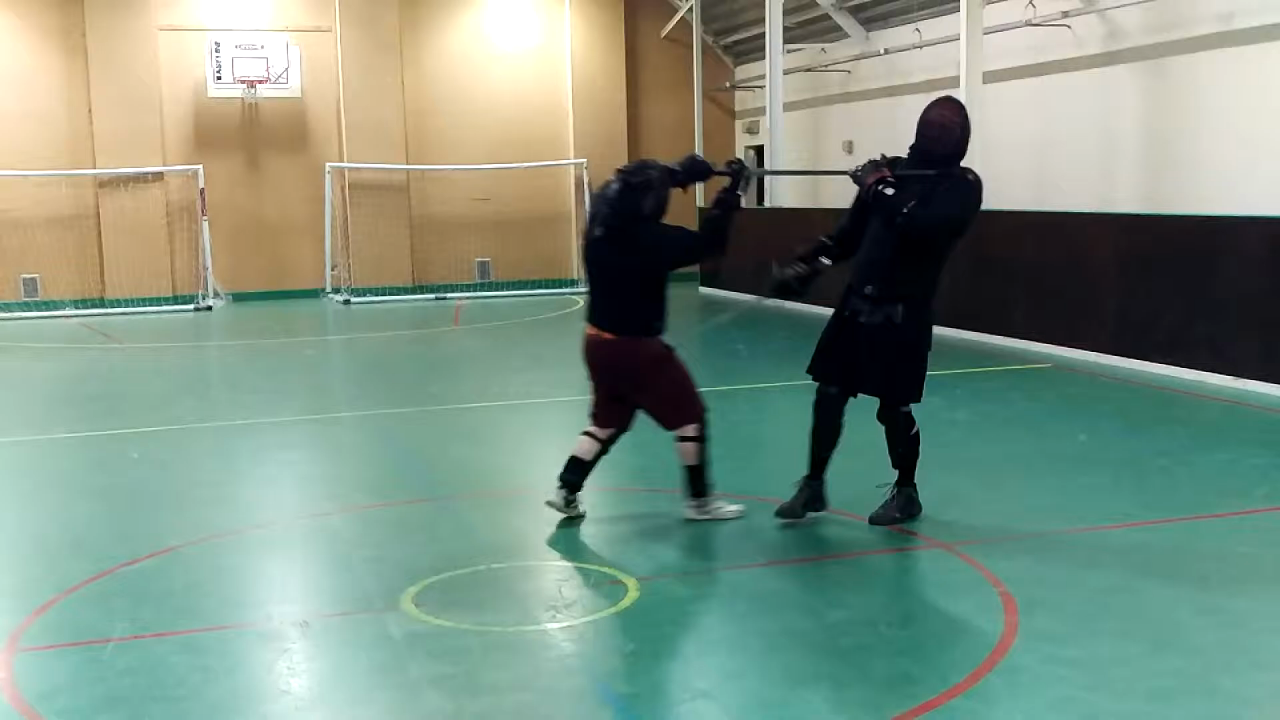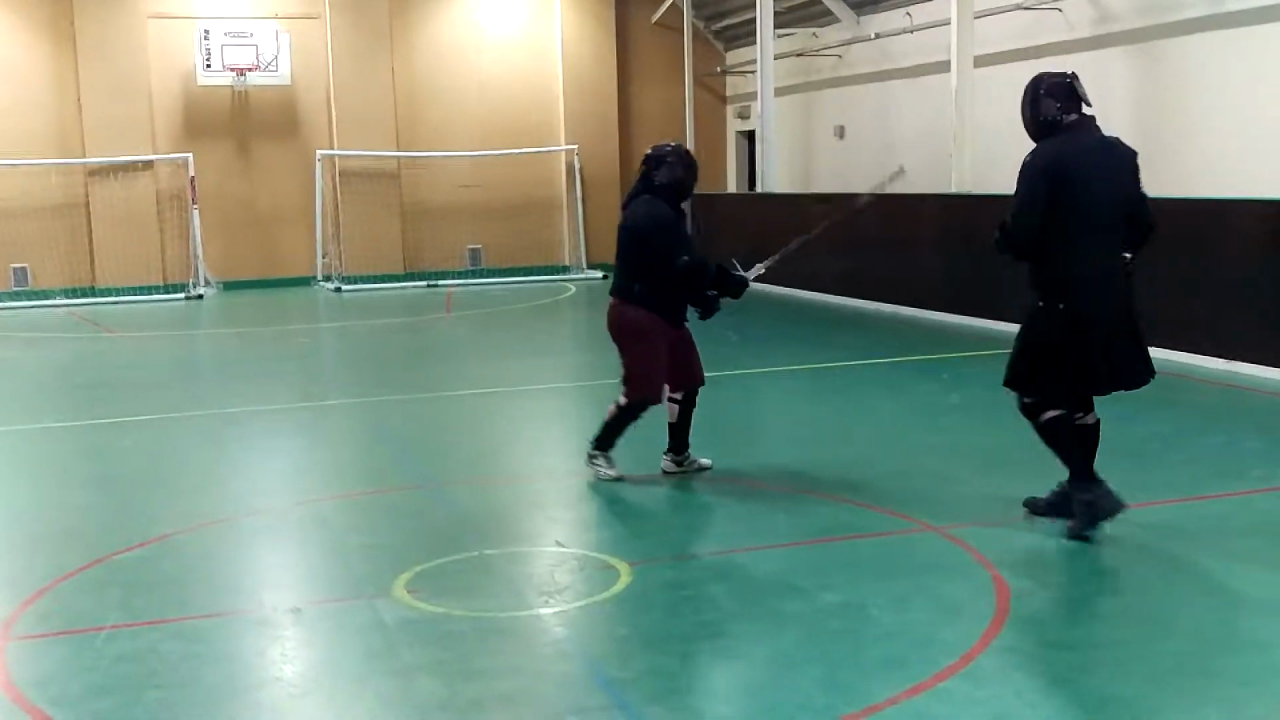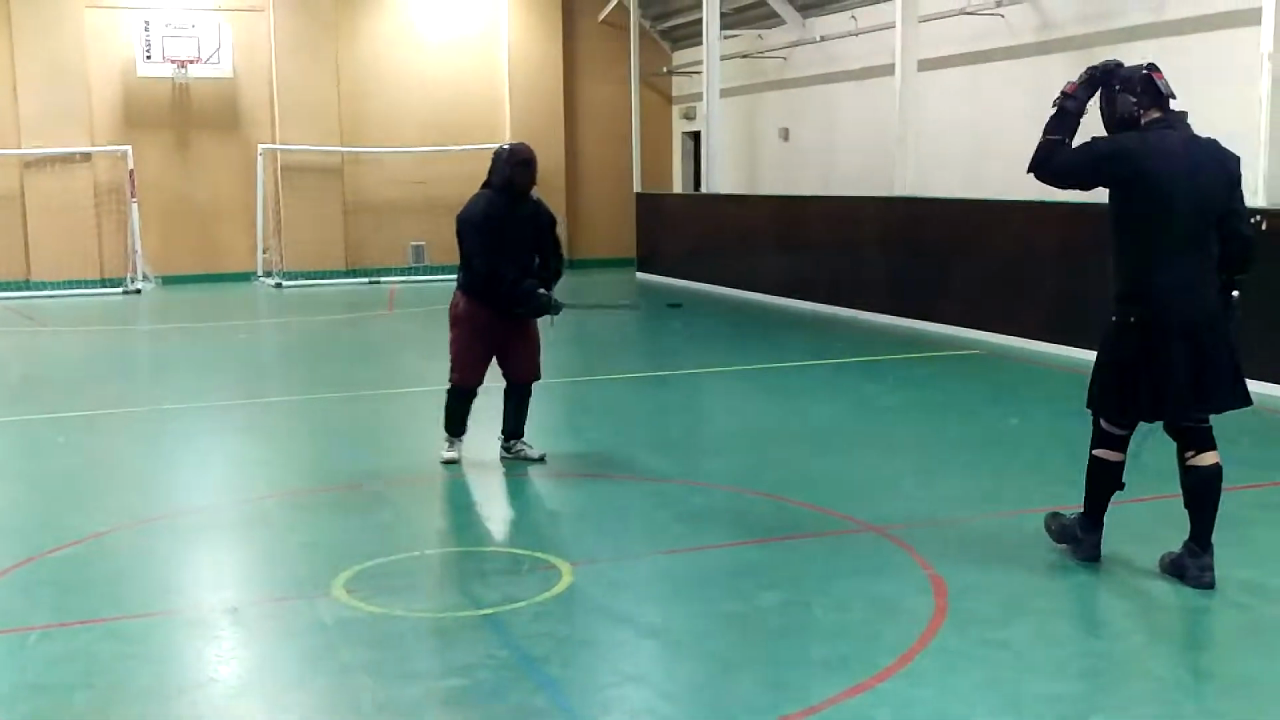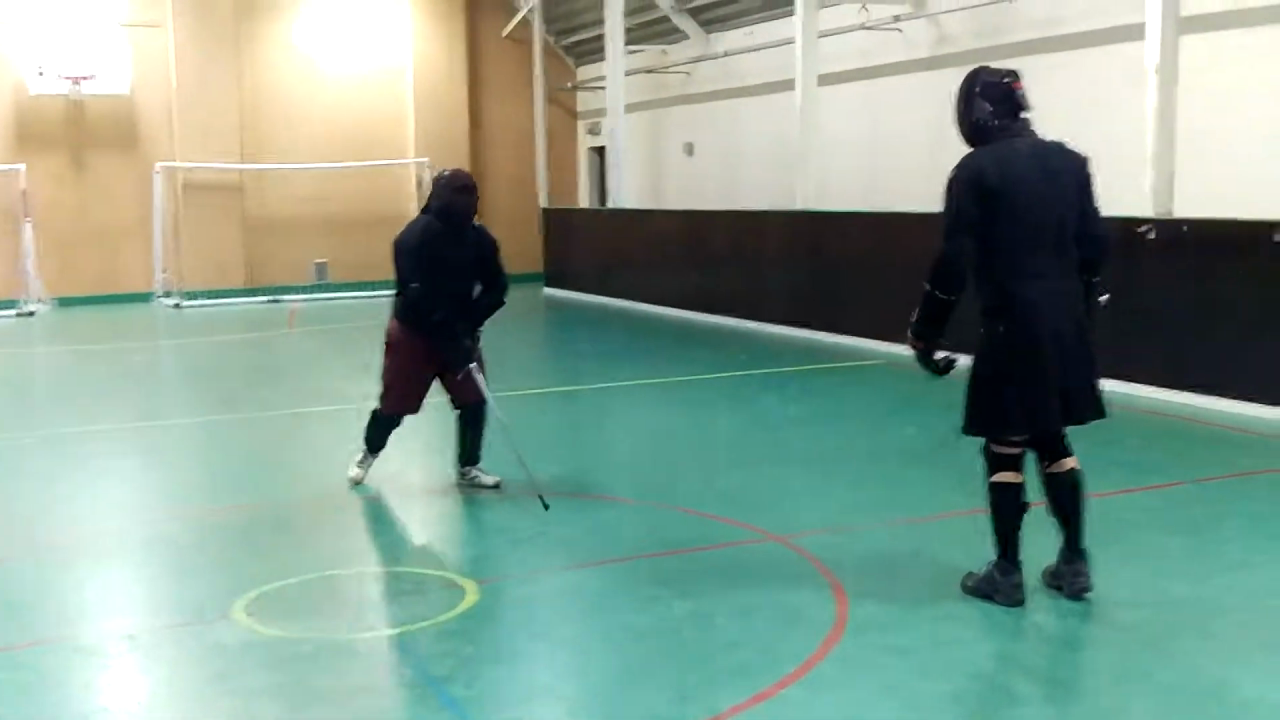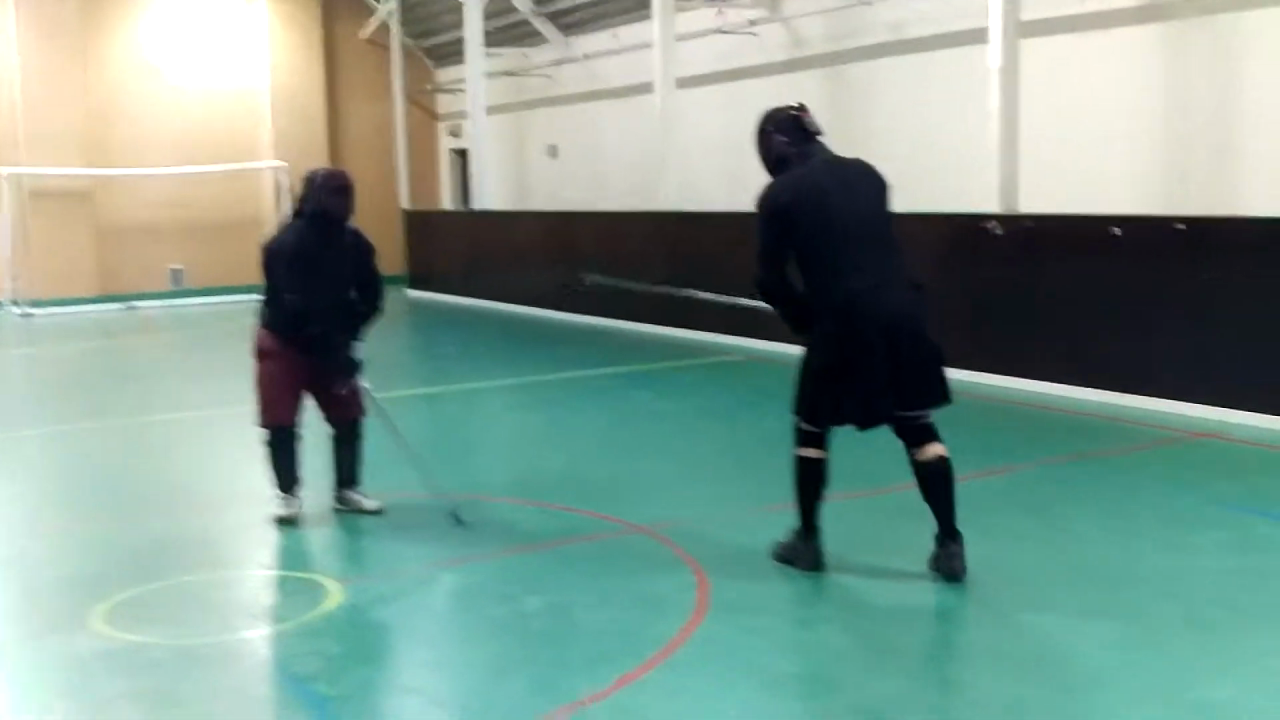
dt=1s
person 1, frame 1
left shoulder: (962, 185)
right shoulder: (890, 170)
left elbow: (925, 231)
right elbow: (851, 232)
left wrist: (884, 192)
right wrist: (805, 266)
left hip: (903, 313)
right hip: (859, 302)
left knee: (893, 406)
right knee: (829, 393)
left ankle: (905, 493)
right ankle: (813, 486)
person 1, frame 2
left shoulder: (1047, 159)
right shoulder: (1119, 154)
left elbow: (1019, 239)
right elbow: (1141, 226)
left wrist: (1006, 235)
left hip: (1065, 301)
right hip: (1112, 297)
left knee: (1036, 396)
right knee: (1075, 396)
left ankle: (1094, 491)
right ankle: (1076, 491)
person 1, frame 3
left shoulder: (1124, 152)
right shoulder: (1219, 158)
left elbow: (1047, 166)
right elbow: (1238, 245)
left wrist: (1072, 100)
right wrist: (1216, 303)
left hip: (1144, 317)
right hip: (1202, 317)
left knee: (1112, 426)
right knee: (1195, 432)
left ankle: (1088, 530)
right ankle: (1198, 554)
person 1, frame 4
left shoulder: (976, 170)
right shoulder: (1069, 162)
left elbow: (953, 263)
right elbow: (1094, 249)
left wrist: (924, 332)
left hip: (1012, 328)
right hip: (1066, 325)
left knee: (1005, 450)
right knee: (1054, 441)
left ankle: (1007, 572)
right ankle: (1073, 561)
person 1, frame 5
left shoulder: (780, 194)
right shoulder: (864, 173)
left elbow: (772, 279)
left wrist: (806, 319)
left hip: (844, 321)
right hip: (899, 311)
left knee: (812, 428)
right knee: (917, 427)
left ankle: (807, 541)
right ankle: (950, 544)
person 2, frame 1
left shoulder: (599, 221)
right shoulder: (656, 240)
left elbow: (610, 190)
right elbow: (708, 242)
left wrist: (680, 171)
right wrist: (732, 193)
left hip: (598, 342)
right hip: (638, 346)
left knee: (607, 422)
right knee: (689, 417)
left ankle: (567, 492)
right ankle: (700, 501)
person 2, frame 2
left shoulder: (664, 211)
right shoulder: (649, 215)
left elbow: (681, 265)
right elbow: (680, 267)
left wrist: (703, 294)
right wrist: (726, 281)
left hip: (664, 312)
right hip: (637, 314)
left knee: (688, 381)
right knee: (642, 392)
left ankle: (678, 455)
right ankle: (599, 450)
person 2, frame 3
left shoulder: (536, 211)
right shoulder: (478, 211)
left elbow: (553, 257)
right elbow: (488, 265)
left wrist: (540, 289)
right wrist: (529, 292)
left hip: (519, 308)
right hip: (477, 306)
left knee: (523, 378)
right knee: (465, 379)
left ankle: (512, 441)
right ankle: (453, 438)
person 2, frame 4
left shoulder: (478, 238)
right shoulder: (415, 237)
left elbow: (495, 288)
right elbow: (416, 295)
left wrist: (468, 325)
right wrist: (449, 334)
left hip: (455, 334)
right hip: (412, 333)
left knee: (473, 400)
right knee: (395, 404)
left ankle: (468, 466)
right ankle: (367, 454)
person 2, frame 5
left shoulder: (353, 242)
right shoulder: (289, 243)
left elbow: (370, 294)
right elbow: (294, 306)
left wrist: (343, 337)
right wrist: (330, 346)
left hip: (330, 346)
right hip: (283, 343)
left knee: (348, 417)
right knee: (280, 421)
left ankle: (346, 490)
right ankle: (288, 494)
